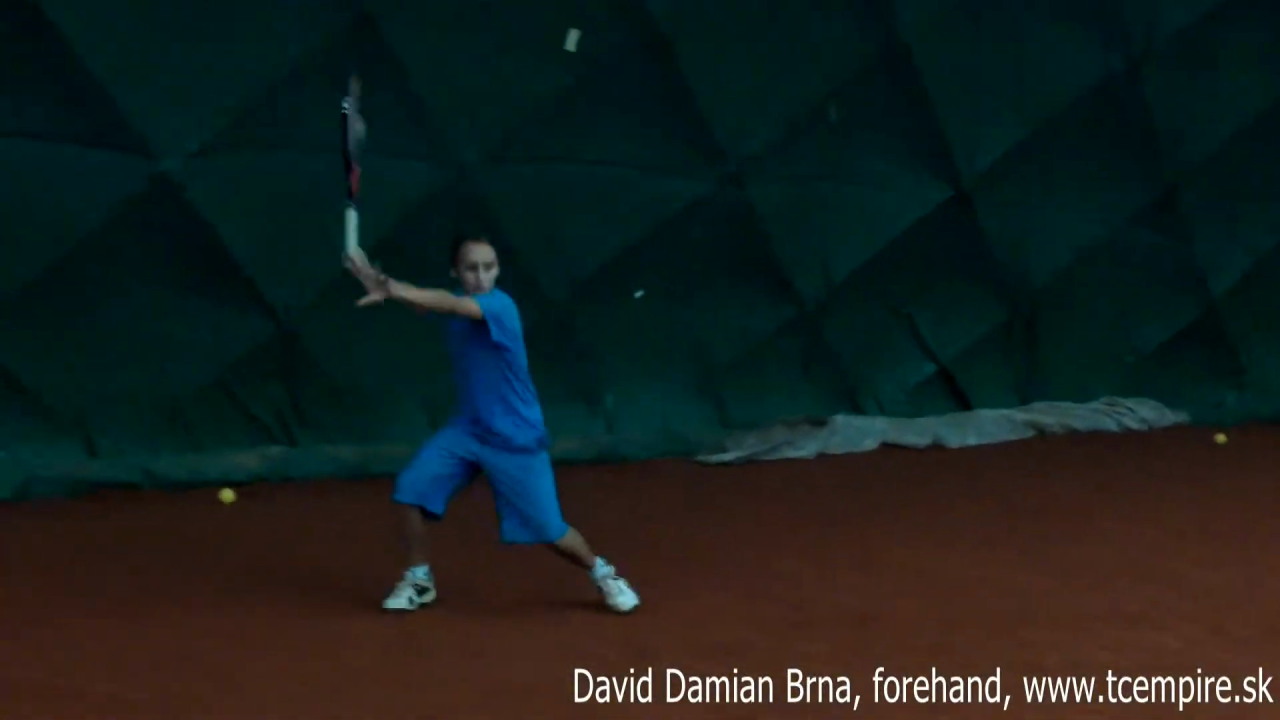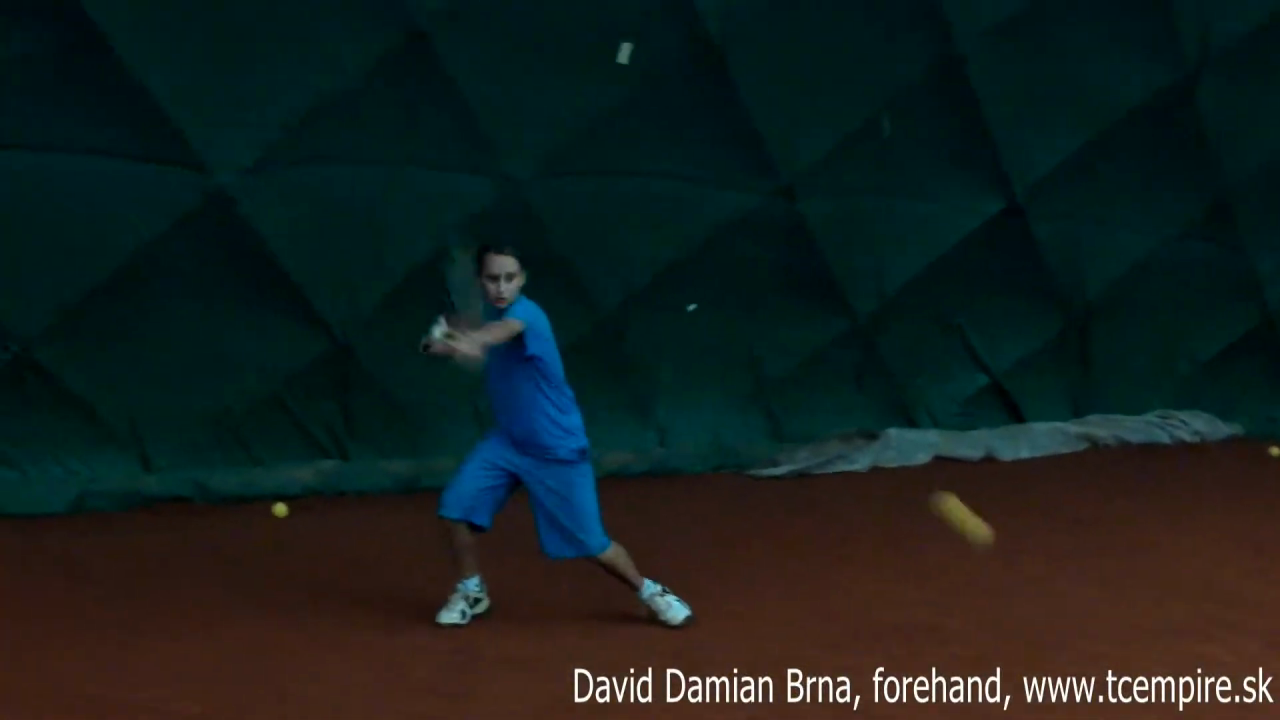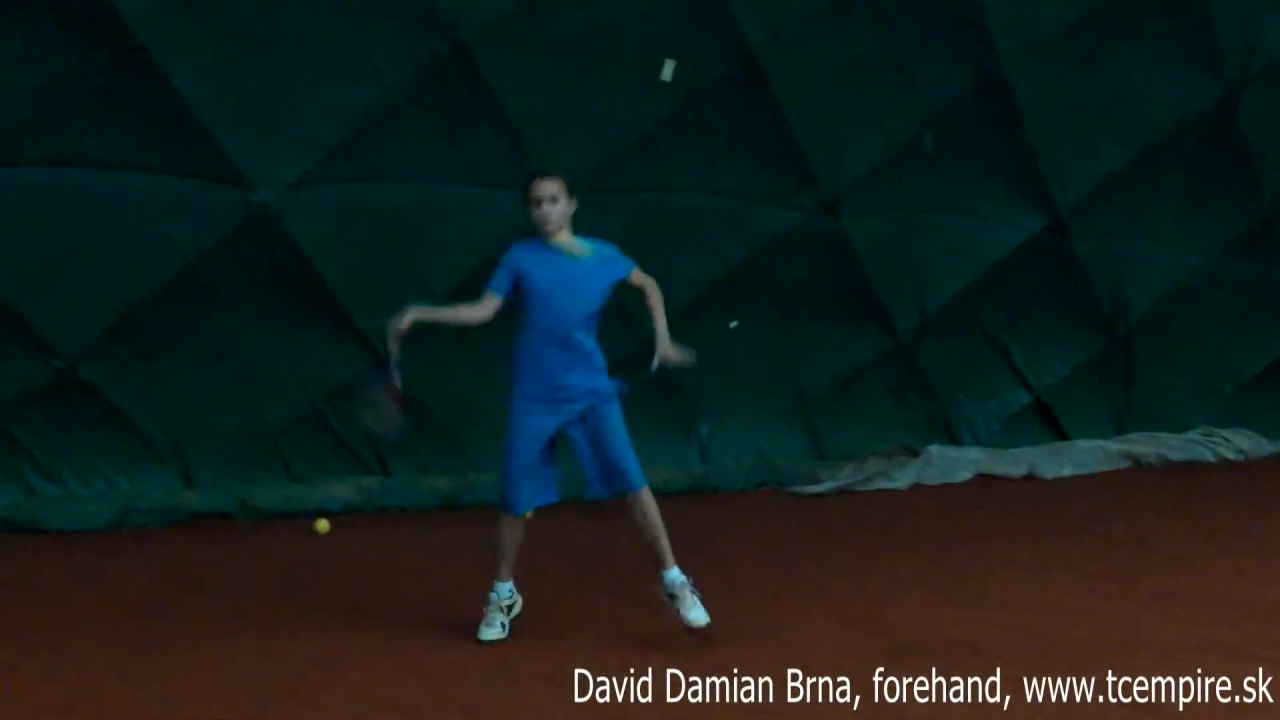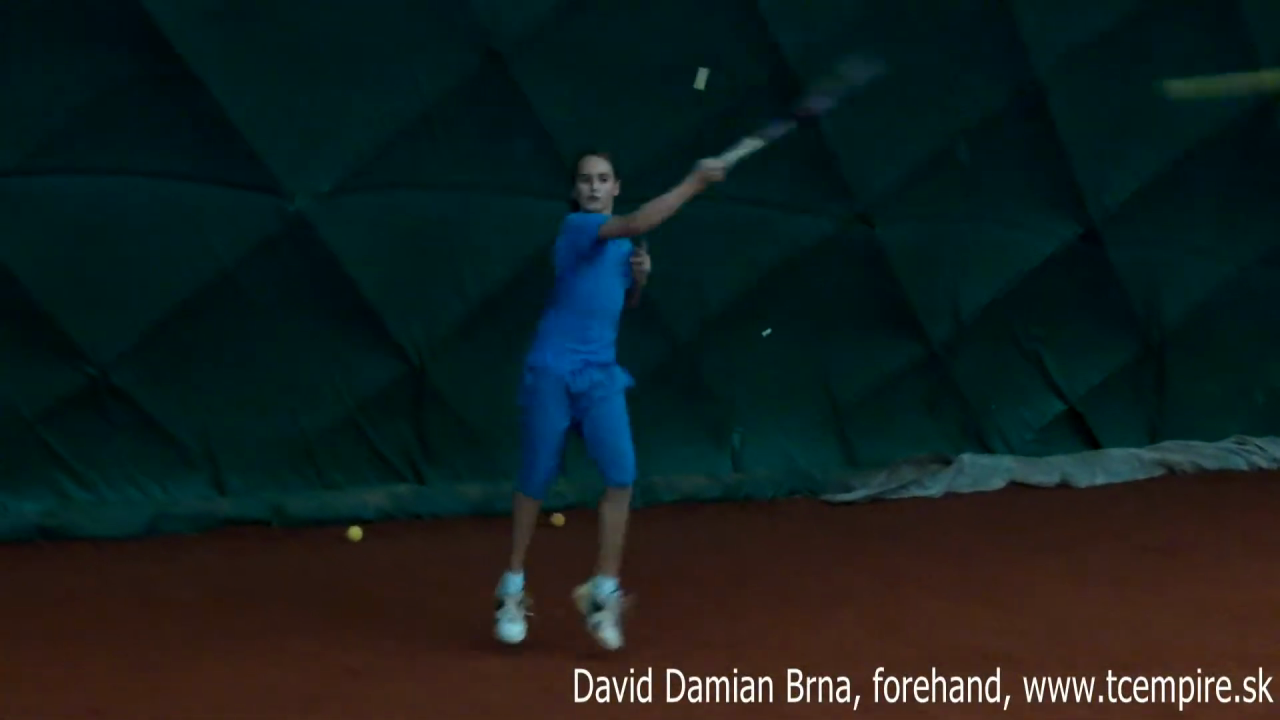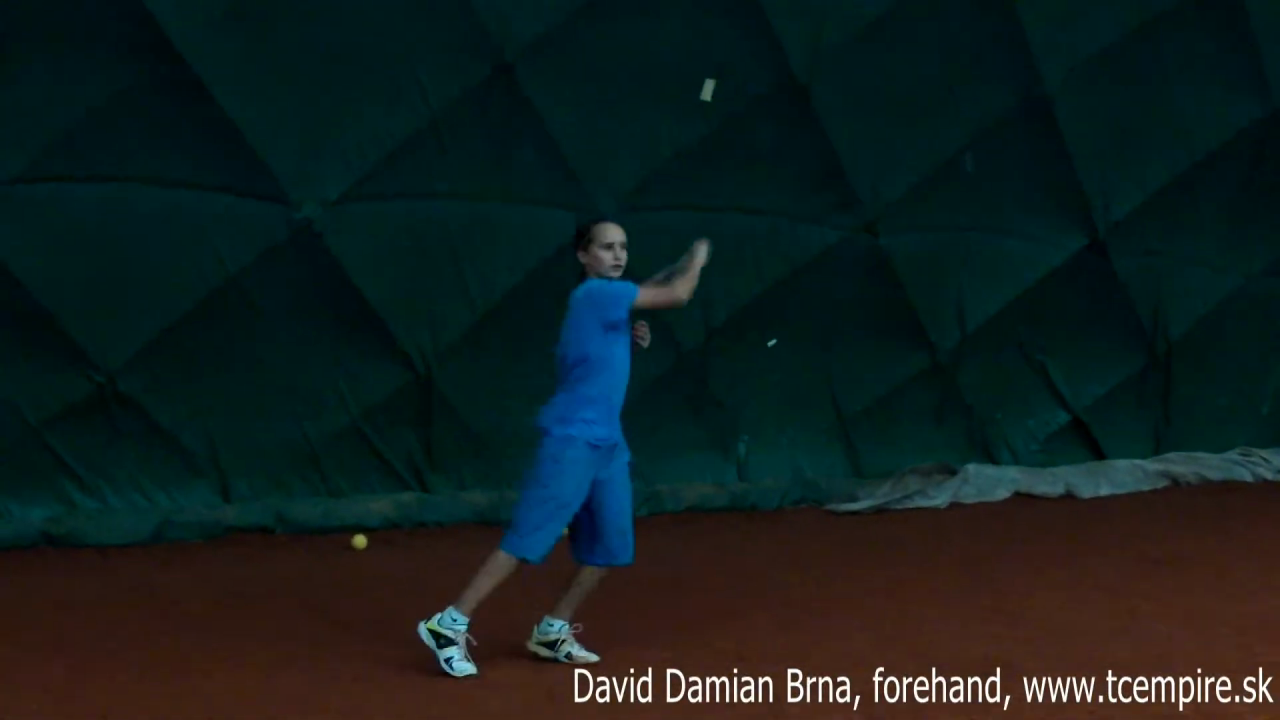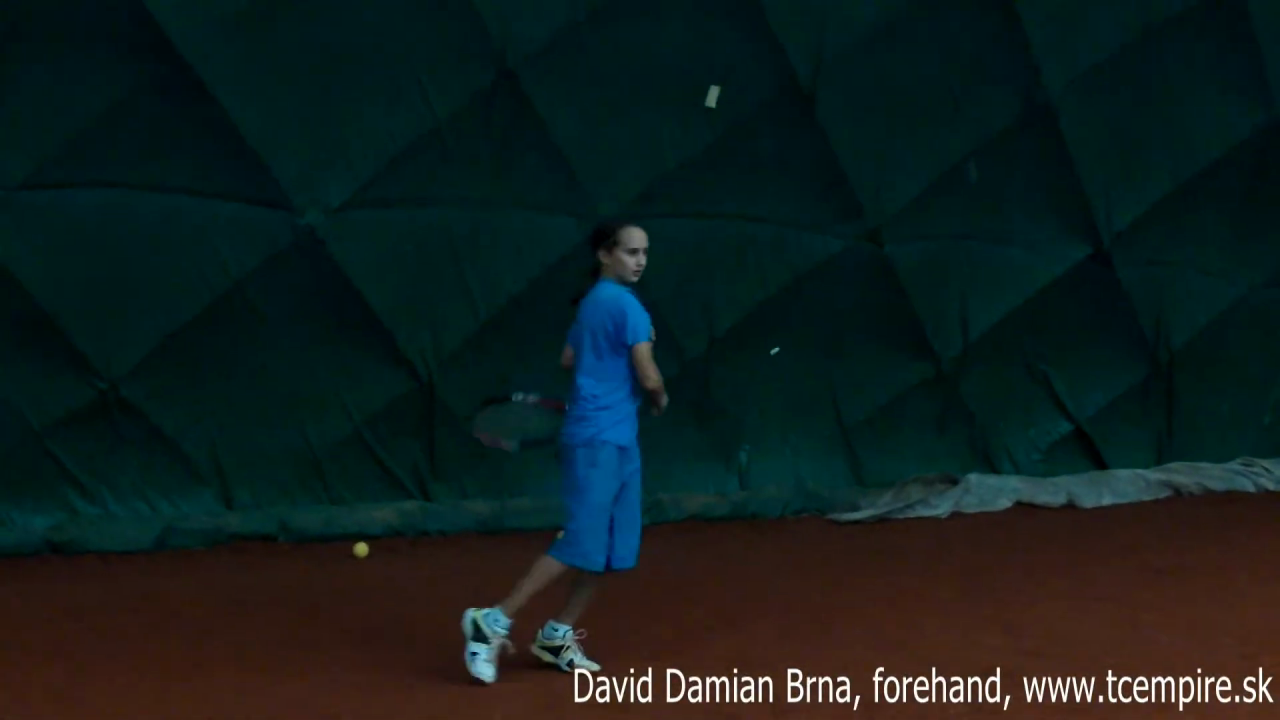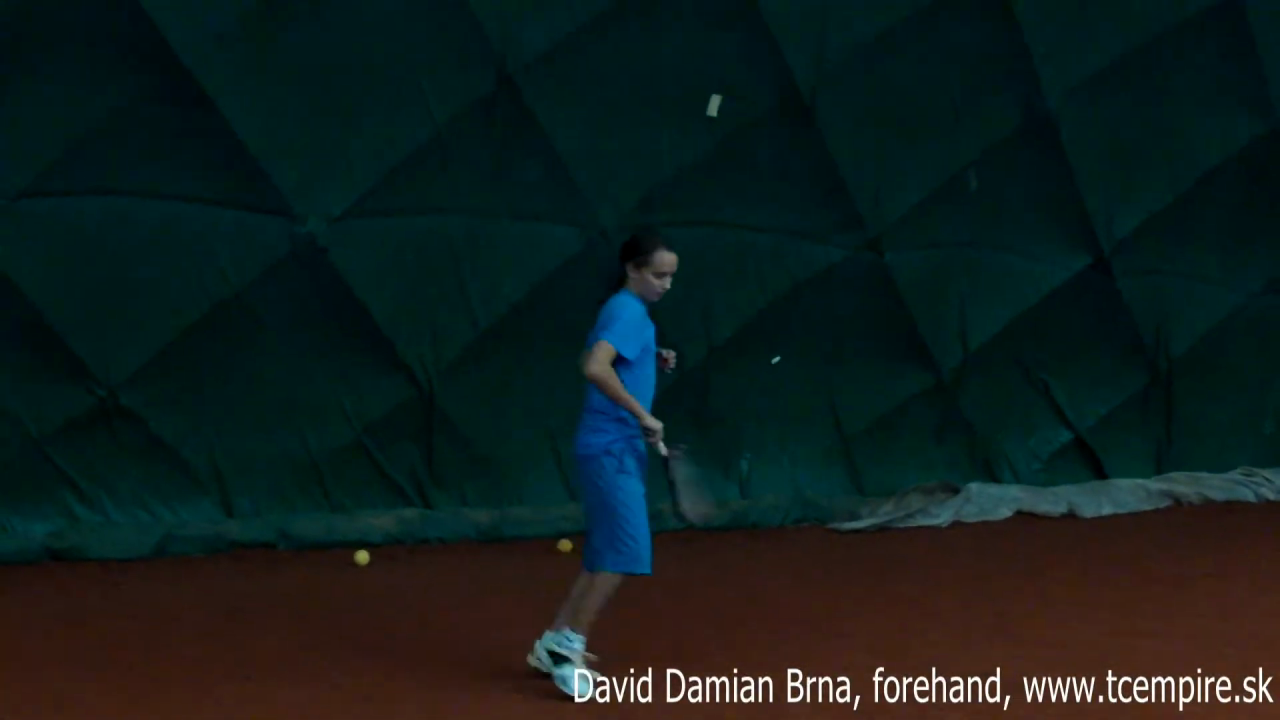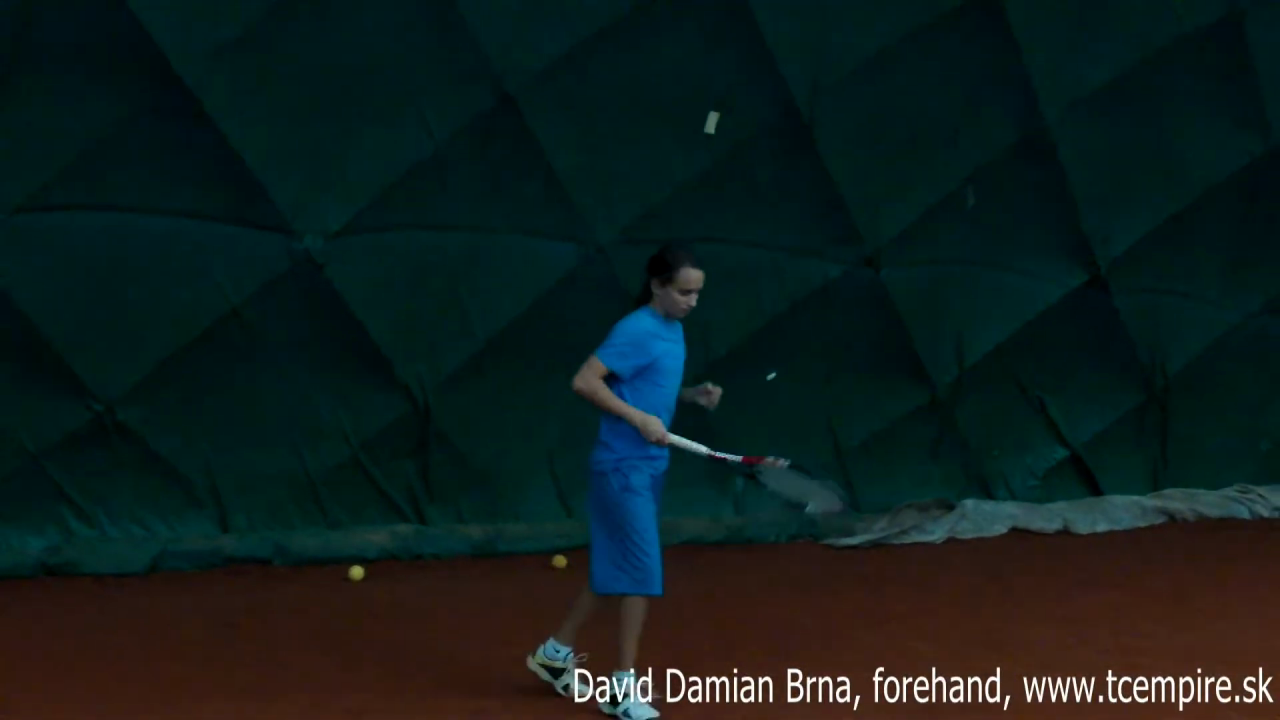
dt=0.2s
person 1, frame 1
left shoulder: (499, 306)
right shoulder: (452, 305)
left elbow: (447, 302)
right elbow: (425, 302)
left wrist: (392, 290)
right wrist: (374, 278)
left hip: (516, 437)
right hip: (466, 429)
left knee: (548, 530)
right knee: (409, 490)
left ankle: (602, 572)
right ankle: (419, 578)
person 1, frame 2
left shoulder: (525, 313)
right shoulder: (493, 312)
left elbow: (504, 330)
left wrist: (471, 340)
right wrist: (452, 341)
left hip: (557, 449)
right hip: (505, 441)
left knee: (589, 543)
right knee: (456, 508)
left ankle: (650, 589)
right ankle: (471, 590)
person 1, frame 3
left shoulder: (600, 254)
right shoulder: (519, 257)
left elbow: (648, 287)
right elbow: (482, 312)
left wrist: (662, 338)
right wrist: (422, 314)
left hip: (591, 389)
right hip: (535, 395)
left knee: (629, 481)
right knee: (518, 496)
left ankle: (674, 580)
right ankle: (503, 593)
person 1, frame 4
left shoulder: (620, 239)
right shoulder: (576, 227)
right elbow: (634, 224)
left wrist: (639, 271)
right wrist: (691, 184)
left hip: (601, 372)
right hip: (553, 369)
left knee: (620, 476)
right knee: (536, 478)
left ankle: (602, 593)
right ankle: (512, 588)
person 1, frame 5
left shoulder: (599, 300)
right shoulder: (599, 293)
right elbow: (678, 294)
left wrist: (634, 336)
right wrist: (697, 257)
left hip: (606, 443)
right hip: (569, 439)
left knee: (610, 547)
right knee: (526, 538)
left ankle: (552, 630)
right ankle: (449, 624)
person 1, frame 6
left shoulder: (596, 302)
right shoulder: (623, 302)
left elbow: (569, 358)
right elbow: (648, 377)
right wrist: (659, 398)
left hip: (619, 442)
right hip: (596, 441)
left knee: (614, 549)
right knee: (580, 547)
left ankle: (558, 634)
right ankle: (492, 620)
person 1, frame 7
left shoulder: (630, 312)
right shoulder: (626, 313)
right elbow: (596, 369)
left wrist: (653, 362)
right wrist: (641, 414)
left hip: (623, 448)
right hip: (609, 448)
left knee: (606, 555)
right knee: (626, 554)
left ankle: (556, 644)
right ankle: (568, 645)
person 1, frame 8
left shoulder: (674, 334)
right shoulder: (634, 330)
right elbow: (583, 381)
left wrist: (692, 394)
right wrist: (638, 419)
left hip: (652, 468)
right hip: (624, 469)
left knee: (616, 572)
right knee: (641, 575)
left ankle: (555, 655)
